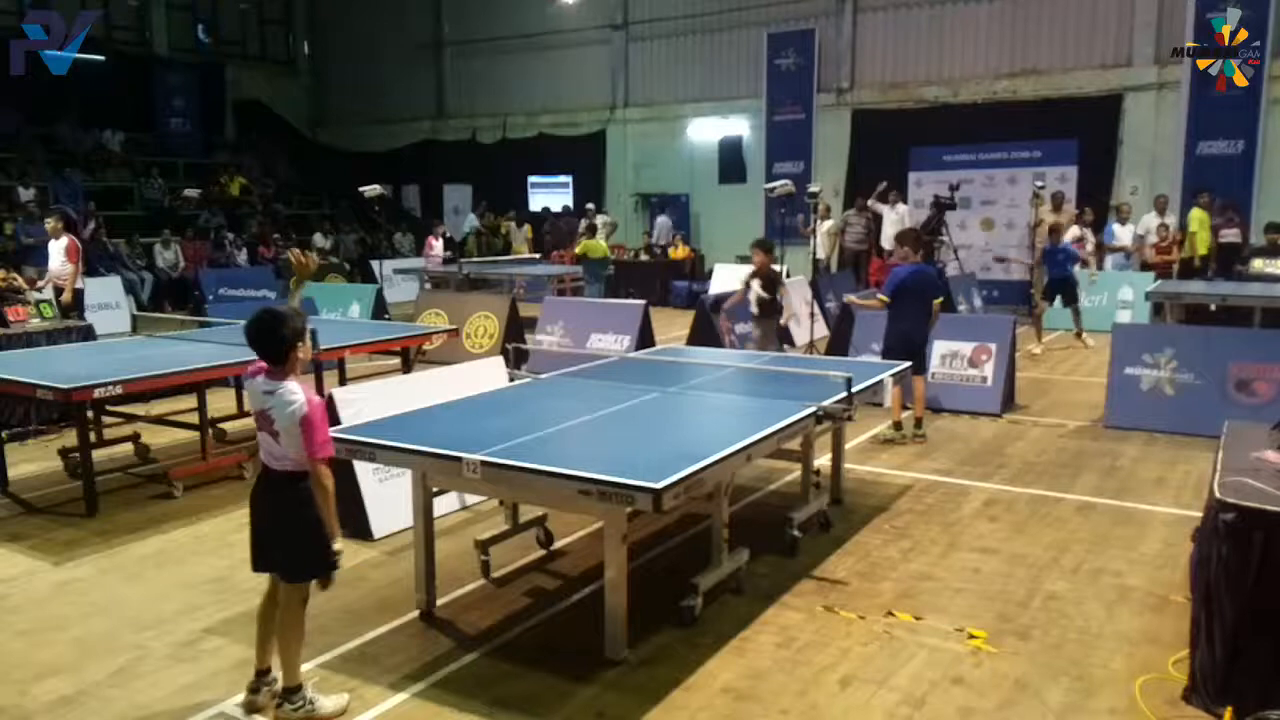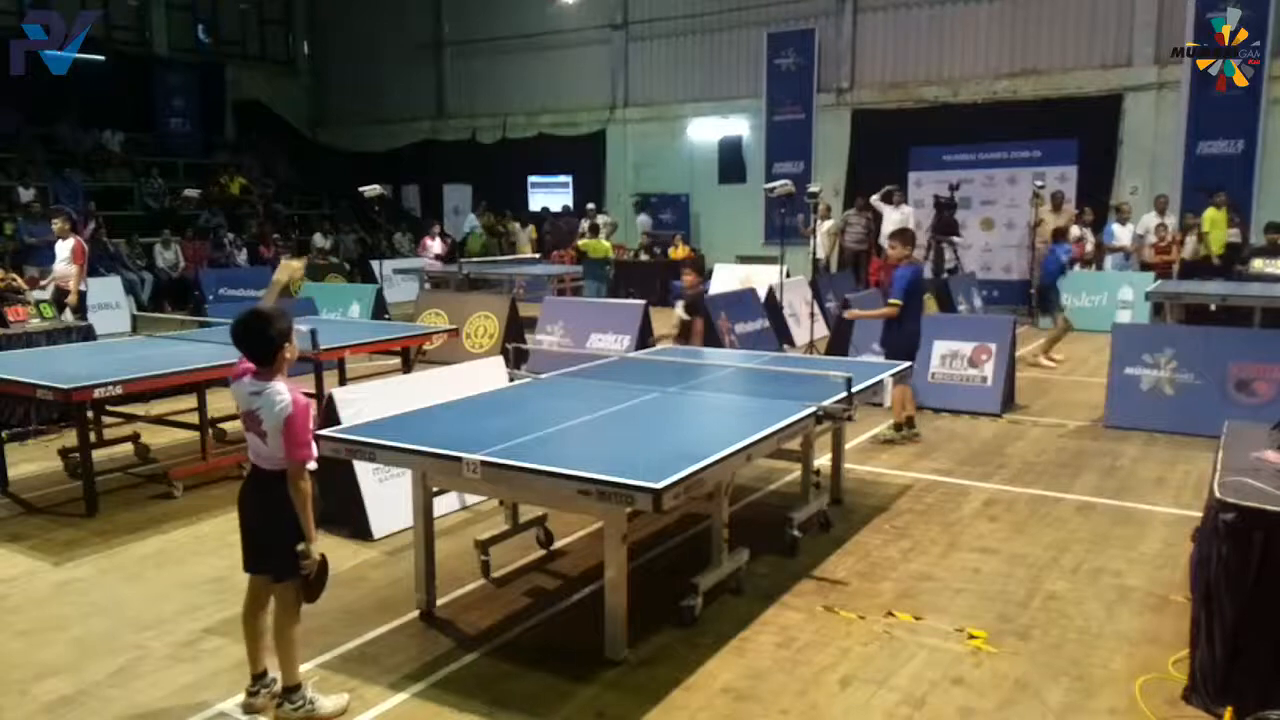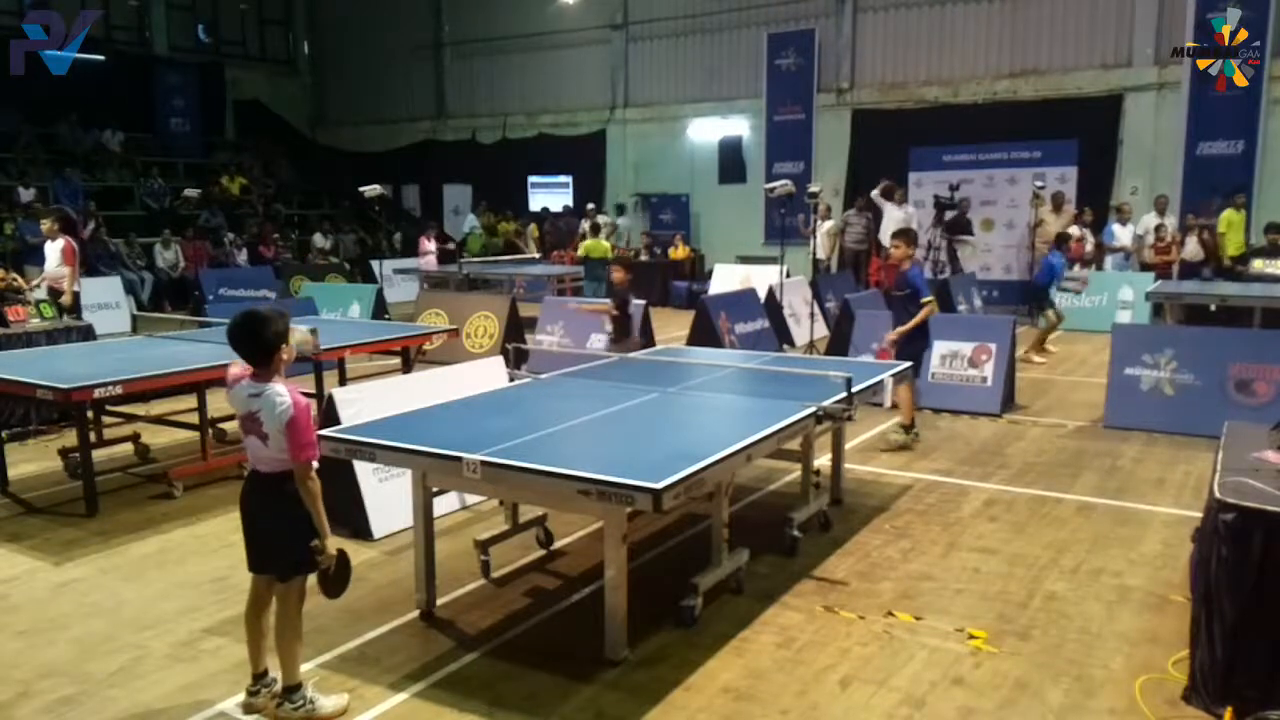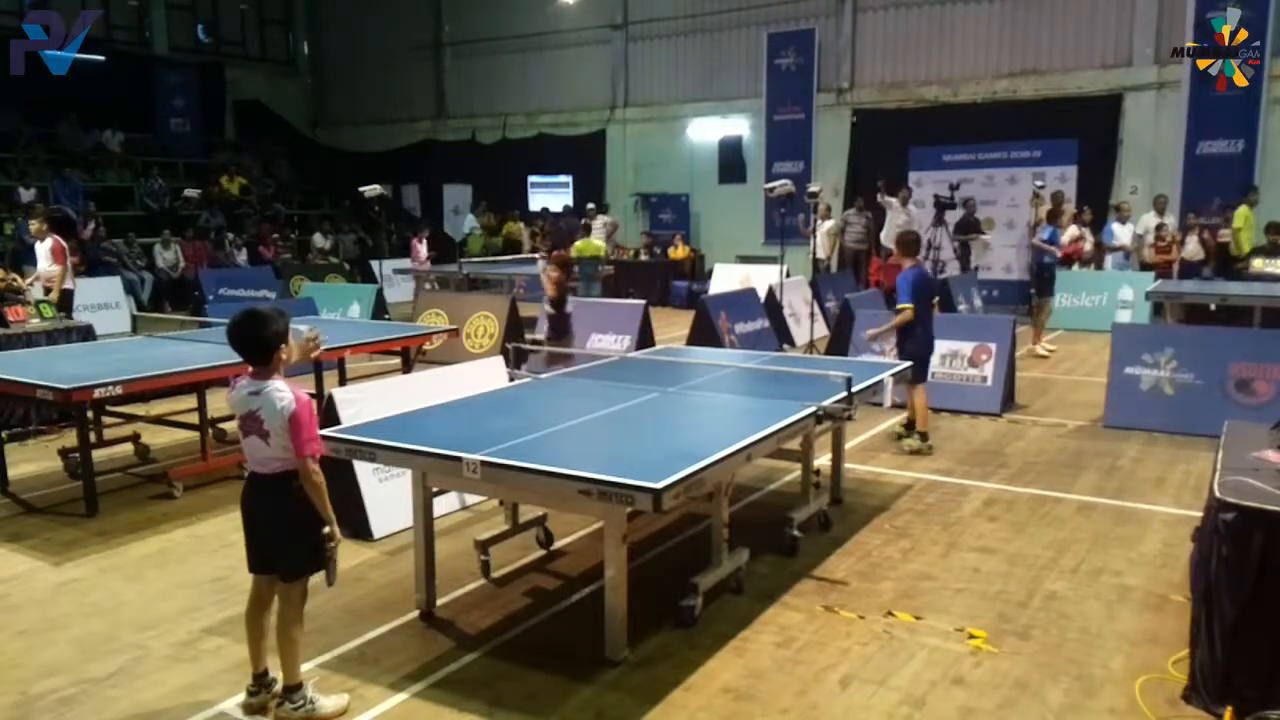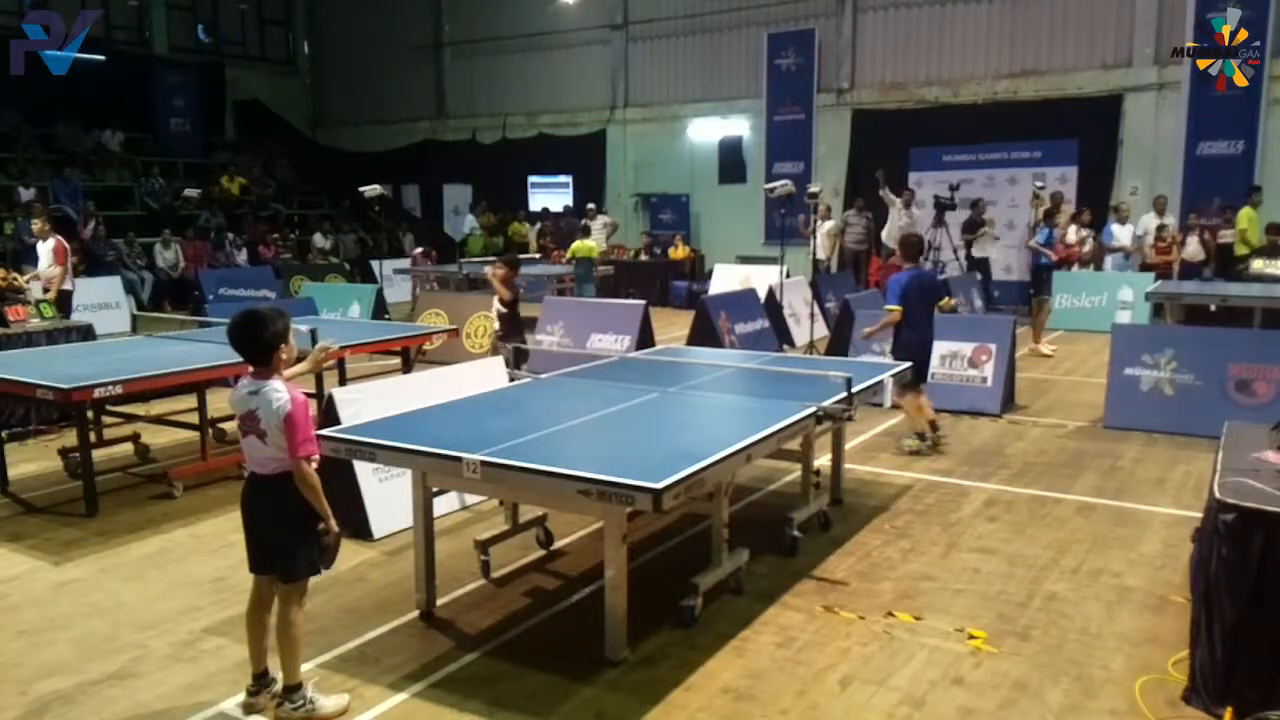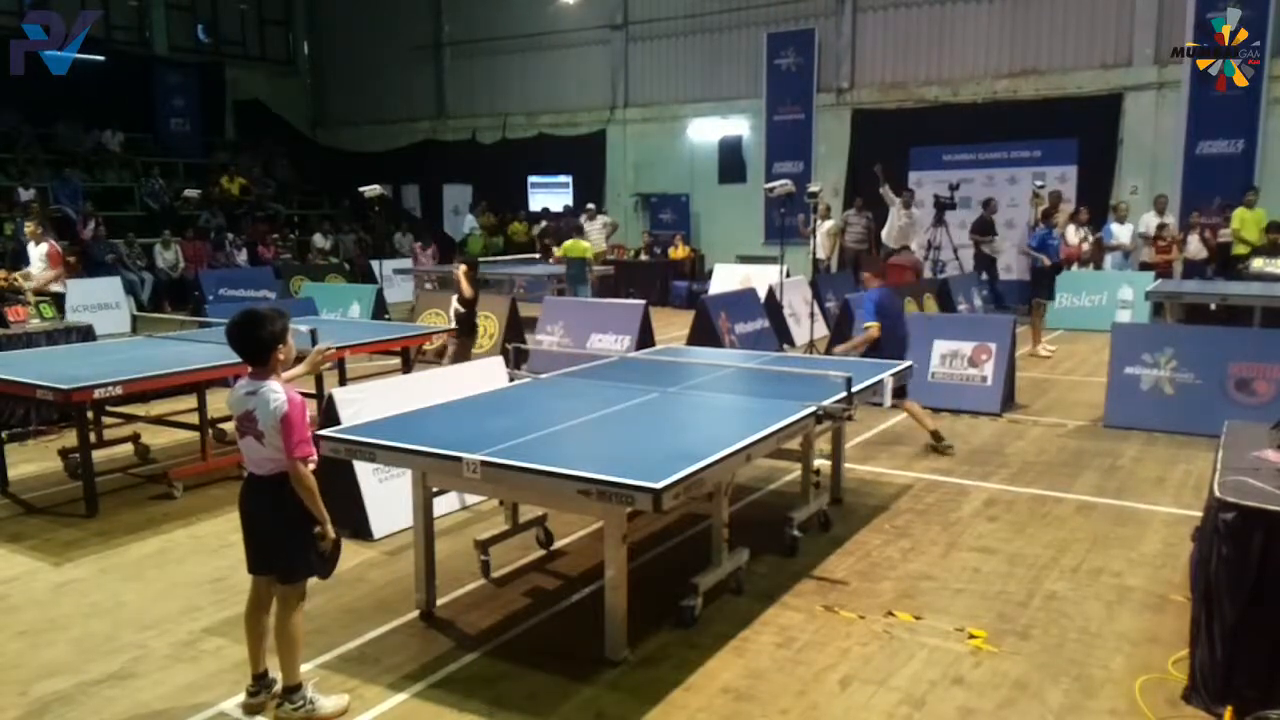
dt=0.4s
person 1, frame 1
left shoulder: (255, 379)
right shoulder: (307, 403)
left elbow: (276, 344)
right elbow: (320, 475)
right wrist: (334, 533)
left hip: (266, 488)
right hip: (296, 498)
left knee: (276, 591)
right knee: (293, 601)
left ankle: (261, 682)
person 1, frame 2
left shoulder: (241, 380)
right shoulder: (292, 404)
left elbow: (256, 330)
right elbow: (298, 478)
left wrist: (277, 284)
right wrist: (310, 537)
left hip: (254, 489)
right hip: (281, 498)
left knee: (259, 590)
right knee: (287, 599)
person 1, frame 3
left shoulder: (238, 387)
right shoulder: (293, 404)
left elbow: (241, 363)
right elbow: (305, 475)
left wrist: (271, 328)
right wrist: (324, 532)
left hip: (255, 491)
right hip: (286, 498)
left knee: (261, 591)
right knee: (290, 599)
left ankle: (260, 684)
person 1, frame 4
left shoulder: (238, 391)
right shoulder: (295, 401)
right elbow: (308, 471)
left wrist: (294, 359)
right wrist: (330, 520)
left hip: (255, 492)
right hip: (289, 498)
left knee: (262, 591)
right knee: (292, 599)
left ankle: (259, 684)
person 1, frame 5
left shoulder: (241, 390)
right shoulder: (292, 402)
right elbow: (302, 472)
left wrist: (307, 366)
right wrist: (327, 517)
left hip: (255, 492)
right hip: (287, 499)
left knee: (262, 591)
right knee: (291, 600)
left ankle: (259, 684)
person 1, frame 6
left shoulder: (239, 391)
right shoulder: (290, 403)
right elbow: (298, 472)
left wrist: (305, 368)
right wrist: (324, 520)
left hip: (253, 493)
right hip: (284, 500)
left knee: (261, 592)
right knee: (290, 600)
left ankle: (259, 684)
person 2, frame 1
left shoulder: (898, 273)
right shoulder: (931, 274)
left elbow: (880, 303)
right elbow: (936, 308)
left wrist: (856, 301)
left hip: (897, 335)
right hip: (919, 335)
left knee: (894, 379)
right knee: (918, 378)
left ankle: (897, 429)
right ankle: (918, 428)
person 2, frame 2
left shoulder: (901, 274)
right shoulder: (917, 271)
left elbow: (893, 310)
right elbow: (920, 305)
left wrist: (861, 315)
left hip: (898, 336)
right hip: (911, 334)
left knee: (896, 380)
right knee: (904, 380)
left ankle: (898, 429)
right ankle: (910, 426)
person 2, frame 3
left shoulder: (914, 274)
right shoulder: (898, 273)
left elbow: (929, 307)
left wrist: (905, 328)
right wrist: (897, 332)
left hip: (913, 337)
right hip: (905, 337)
left knee: (902, 380)
right knee: (906, 381)
left ankle: (904, 431)
right ankle: (909, 426)
person 2, frame 4
left shoulder: (905, 278)
right shoulder: (924, 274)
left elbow: (907, 314)
right elbow: (932, 303)
left wrist: (880, 331)
left hip: (913, 340)
right hip: (923, 338)
left knee: (916, 385)
right knee: (913, 383)
left ankle: (922, 438)
right ankle: (910, 425)
person 2, frame 5
left shoulder: (897, 280)
right shoulder: (930, 278)
left elbow: (895, 316)
right elbow: (945, 306)
left wrist: (873, 329)
right wrist: (954, 304)
left hip: (906, 344)
right hip: (925, 342)
left knee: (904, 390)
right knee: (917, 387)
left ankle: (921, 437)
right ankle: (933, 430)
person 2, frame 6
left shoulder: (869, 298)
right shoulder: (895, 298)
left elbow: (873, 333)
left wrist: (847, 347)
left hip: (877, 356)
right hip: (896, 357)
right knee: (902, 399)
right ankle: (939, 439)
